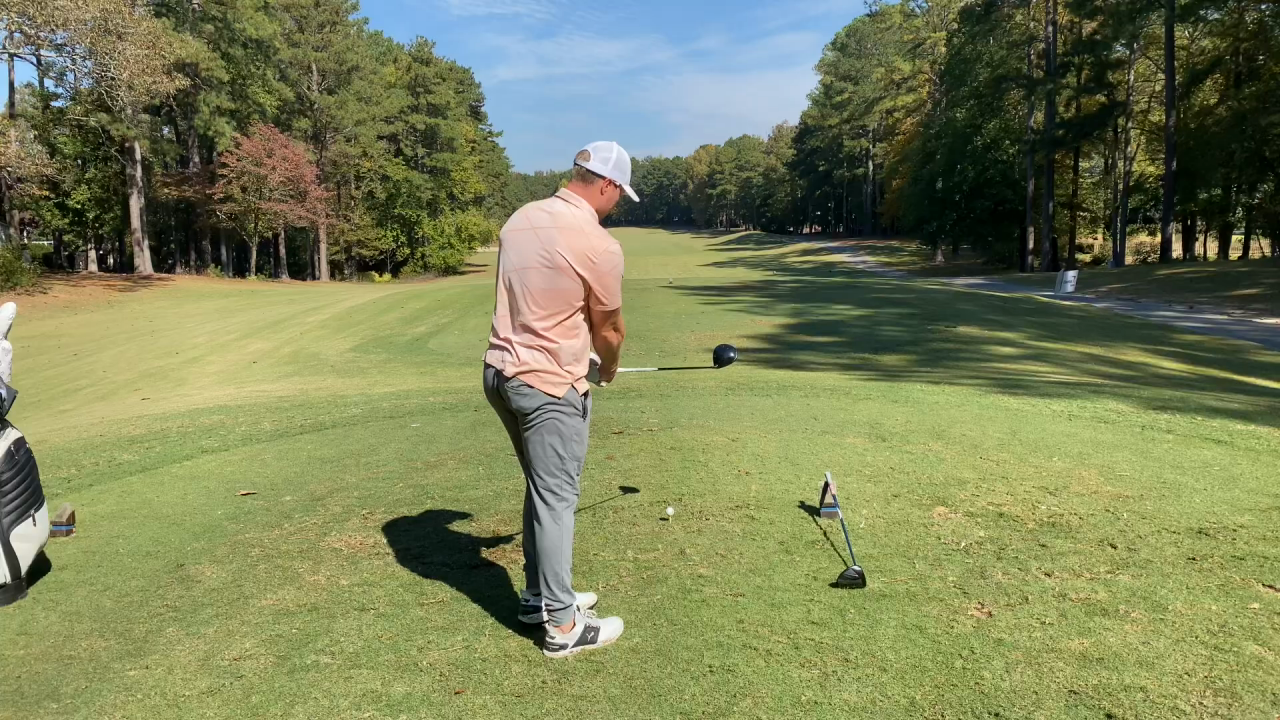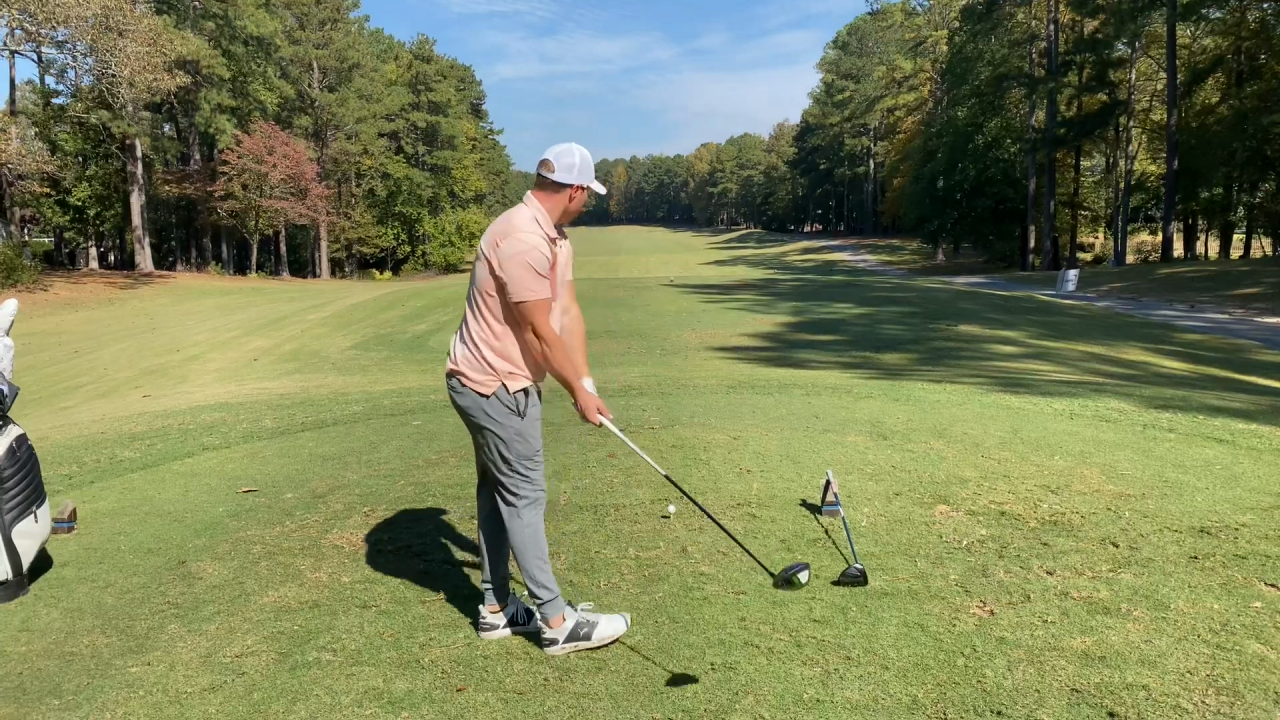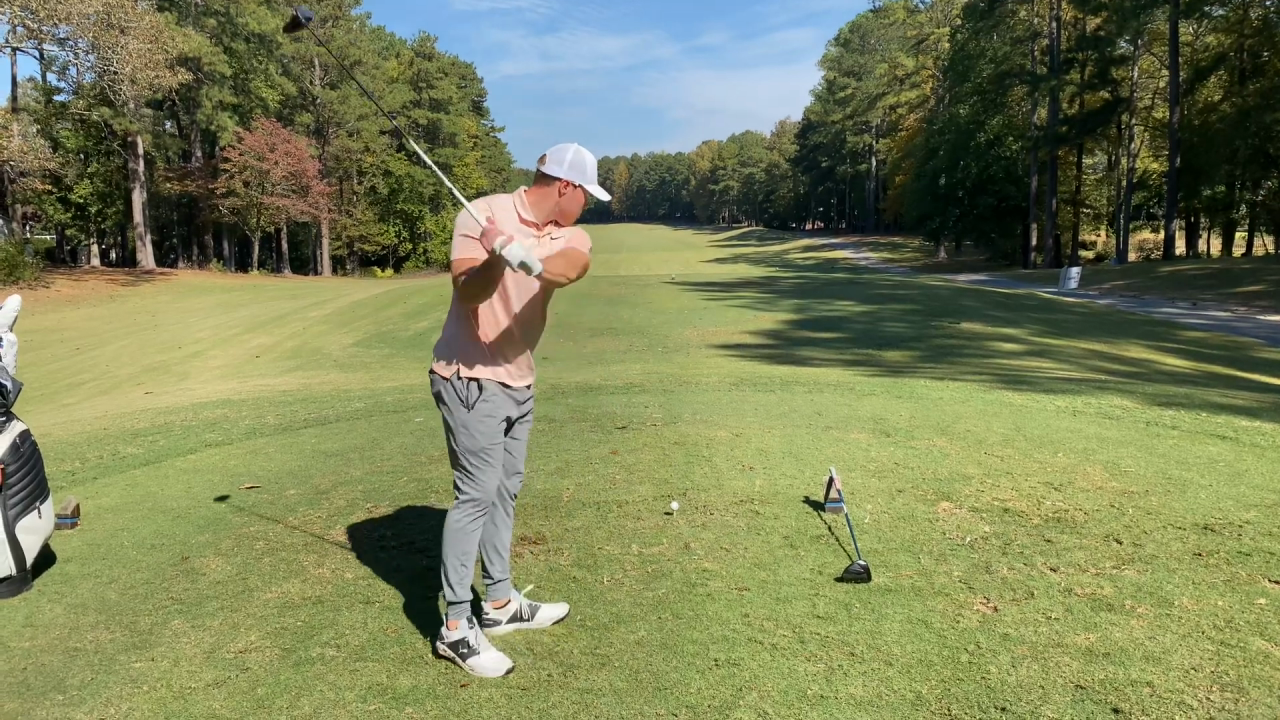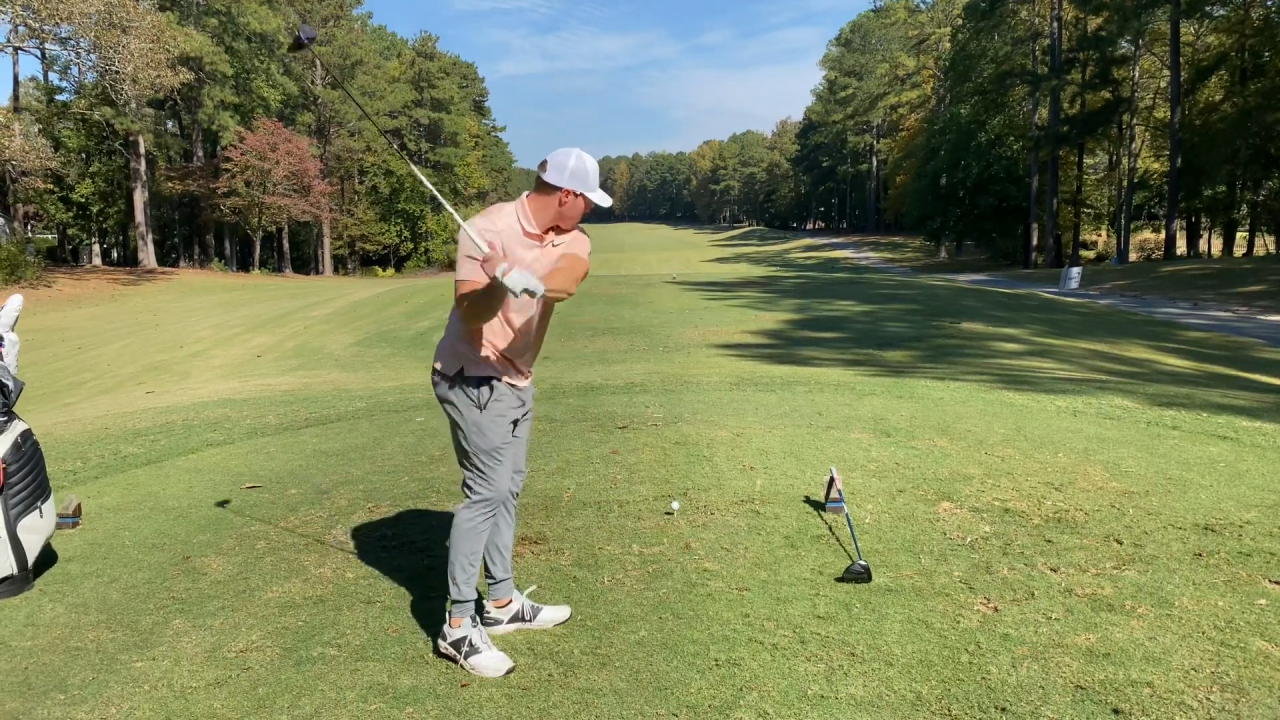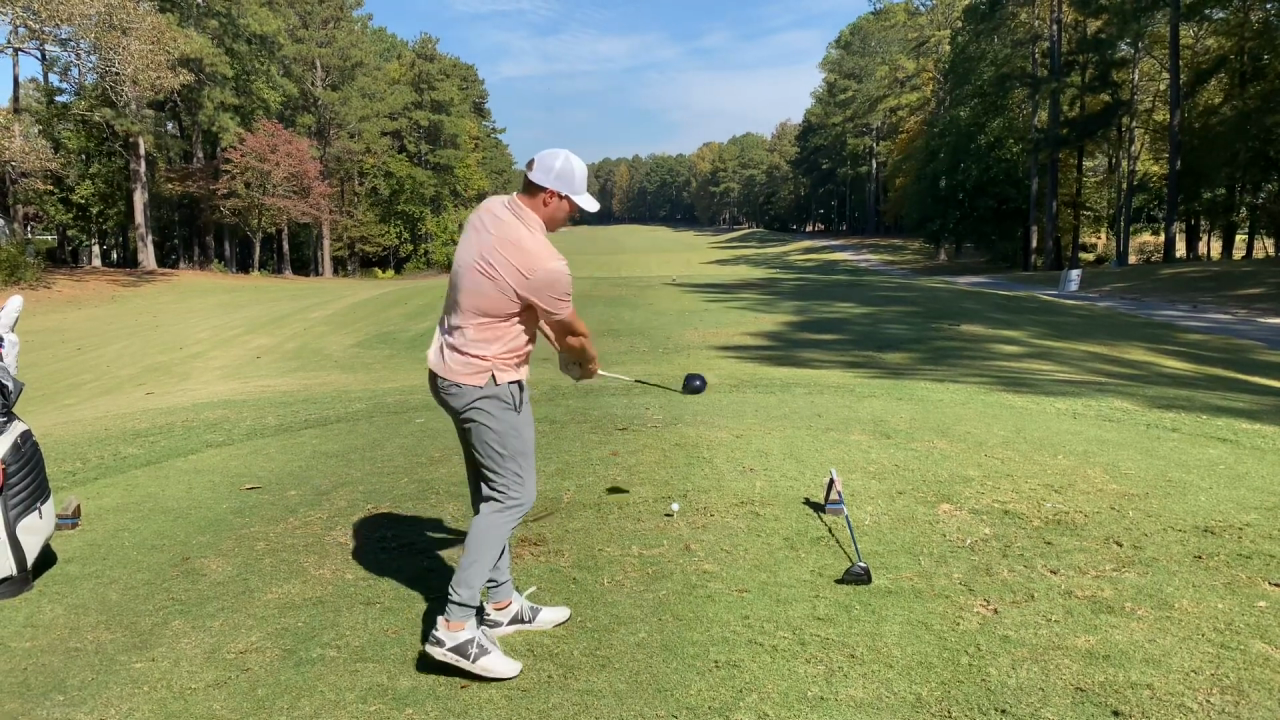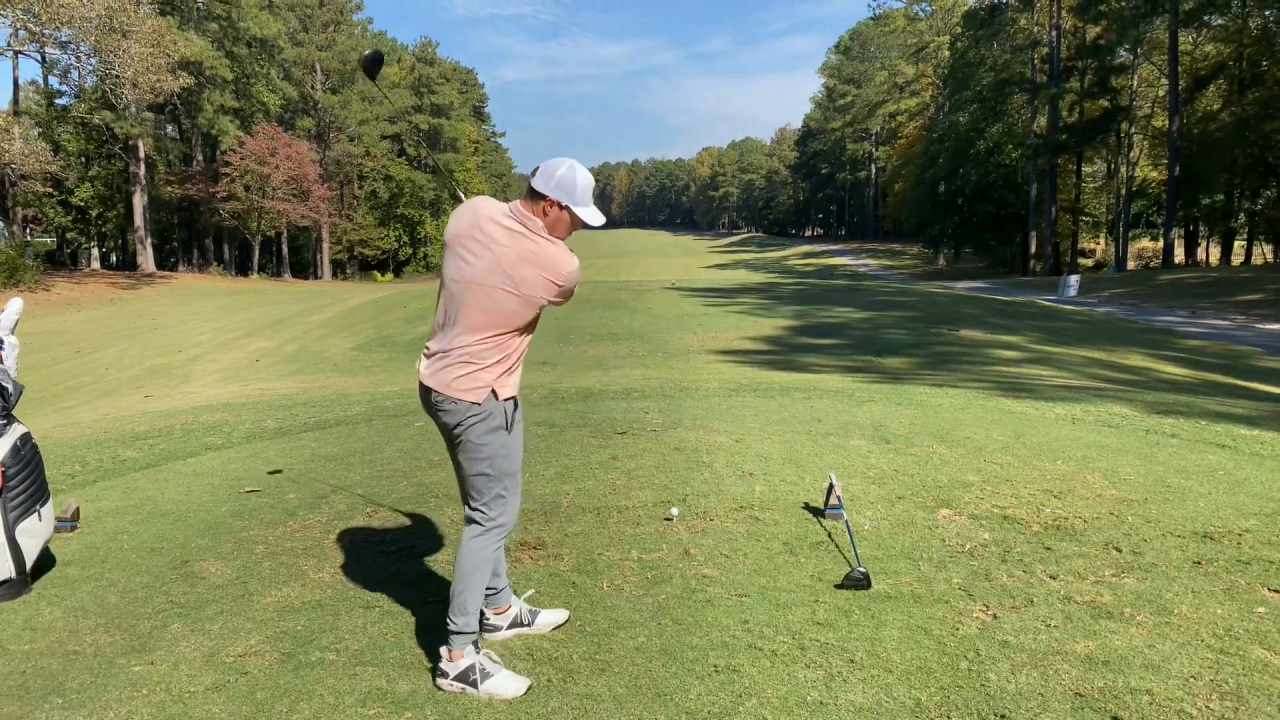
dt=0.4s
person 1, frame 1
left shoulder: (521, 218)
right shoulder: (599, 246)
right elbow: (608, 328)
right wrist: (609, 364)
left hip: (503, 373)
right hip: (550, 386)
left knee: (543, 488)
right knee: (557, 499)
left ankle: (538, 593)
right ankle: (564, 625)
person 1, frame 2
left shoulder: (552, 236)
right shoulder: (522, 239)
left elbow: (564, 311)
right elbow: (541, 332)
left wrist: (585, 378)
right wrist: (579, 391)
left hip: (502, 381)
right hip: (494, 384)
left knee: (500, 494)
right knee: (524, 495)
left ankle: (498, 607)
right ankle: (557, 620)
person 1, frame 3
left shoulder: (572, 236)
right shoulder: (484, 215)
left elbow: (571, 268)
right elbow: (467, 289)
left wrist: (527, 260)
right wrist: (493, 254)
left hip: (518, 381)
right hip: (469, 378)
left knee: (505, 490)
right knee: (476, 493)
left ankle: (500, 602)
right ankle: (456, 626)
person 1, frame 4
left shoulder: (571, 236)
right shoulder: (489, 229)
left elbow: (570, 277)
right elbow: (469, 311)
left wrist: (528, 281)
right wrist: (495, 283)
left hip: (513, 381)
right hip: (471, 377)
left knee: (506, 488)
right knee: (487, 490)
left ankle: (502, 602)
right ankle: (459, 623)
person 1, frame 5
left shoulder: (491, 210)
right shoulder: (543, 262)
right elbow: (572, 335)
left wrist: (562, 345)
right wrist: (586, 364)
left hip: (452, 372)
right hip: (488, 384)
left knee: (493, 492)
right knee: (512, 496)
left ankle: (500, 603)
right ankle: (456, 626)
person 1, frame 6
left shoulder: (470, 212)
right shoulder: (560, 266)
left hip: (443, 381)
right hip: (482, 398)
left knee: (489, 505)
right knee: (493, 515)
left ankle: (499, 607)
right ankle: (459, 656)
